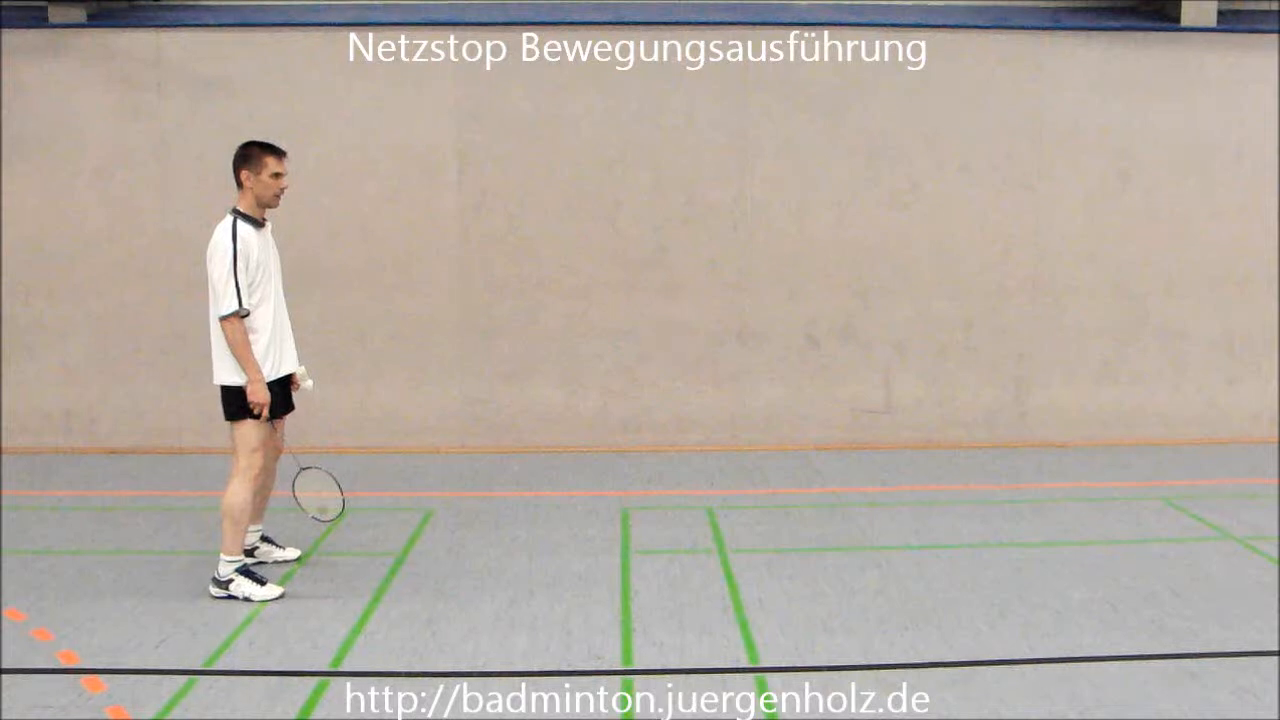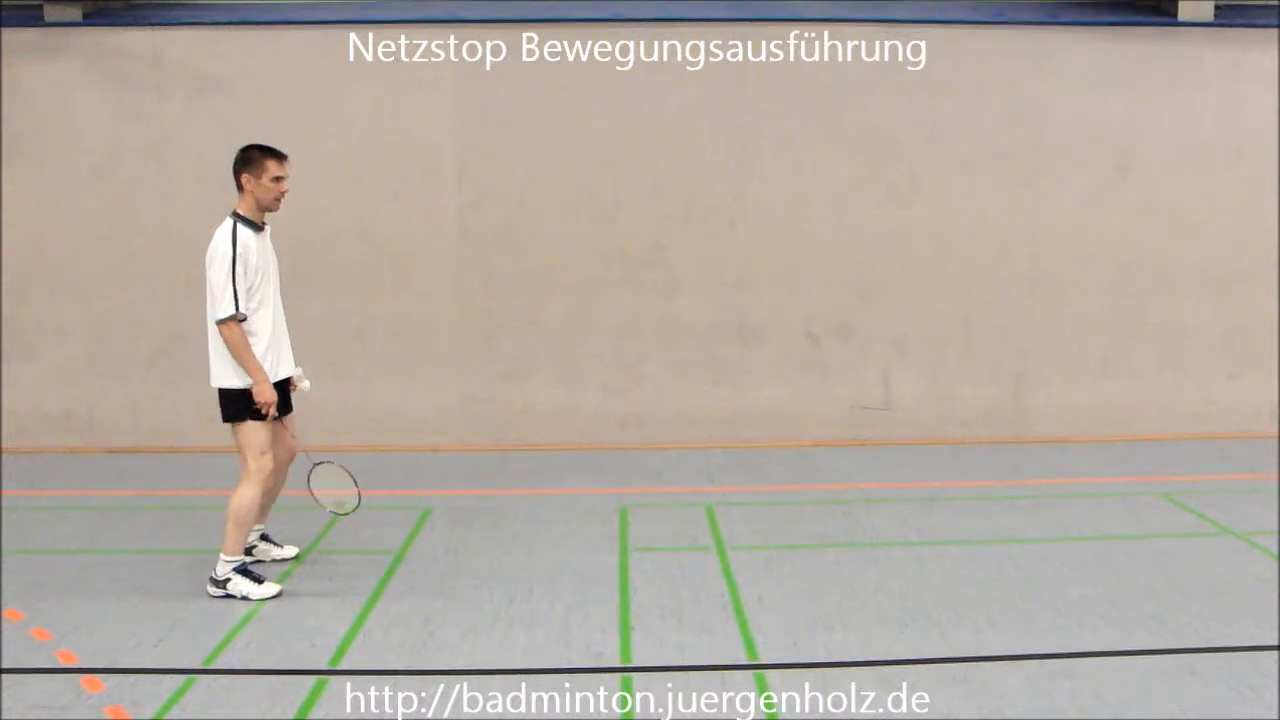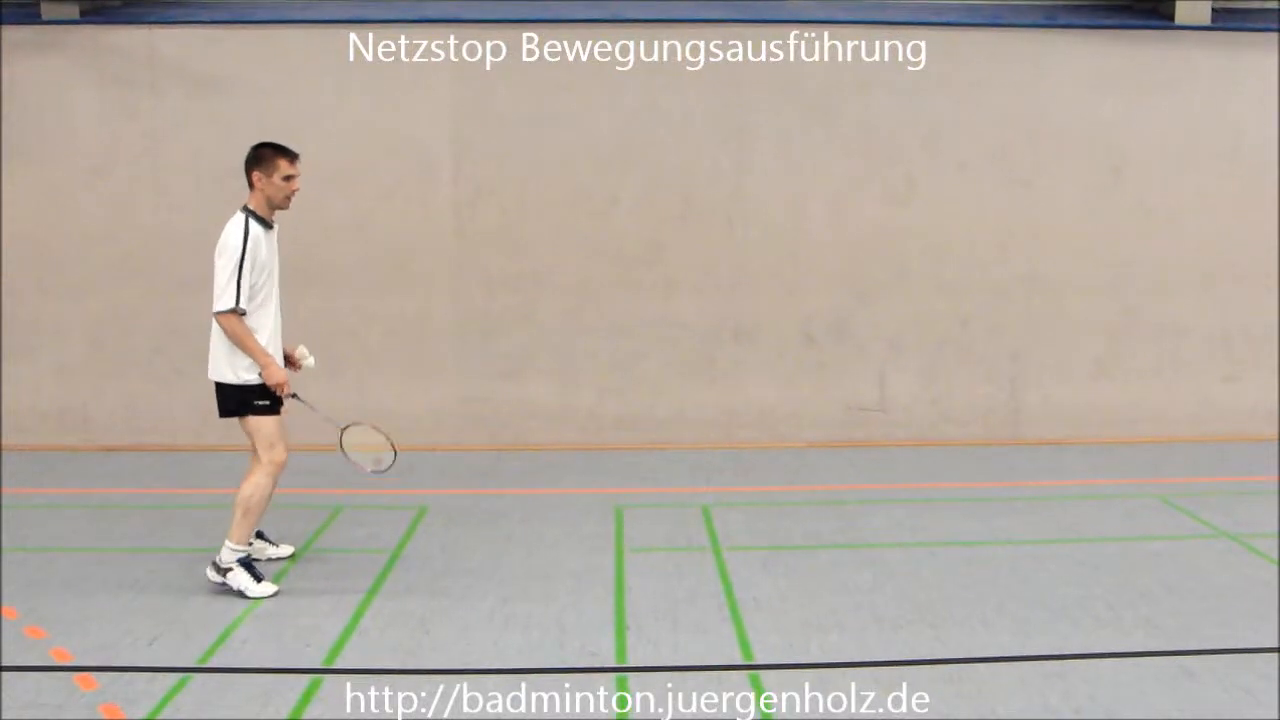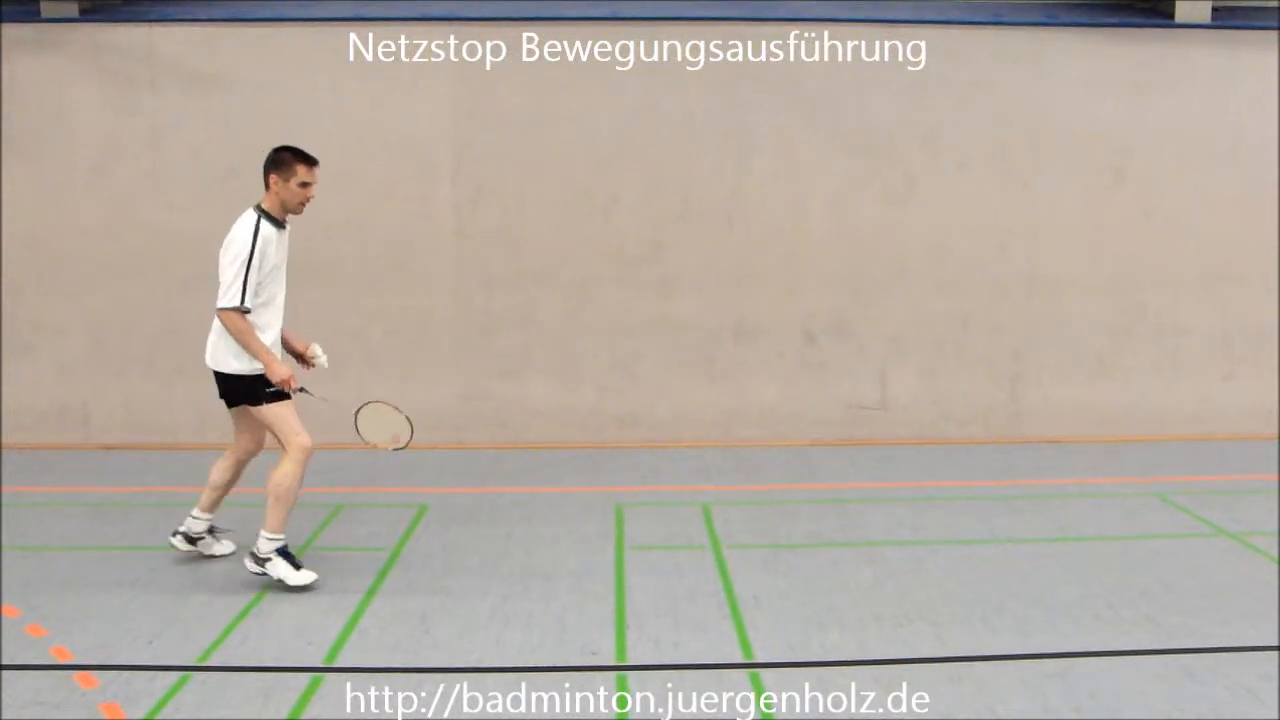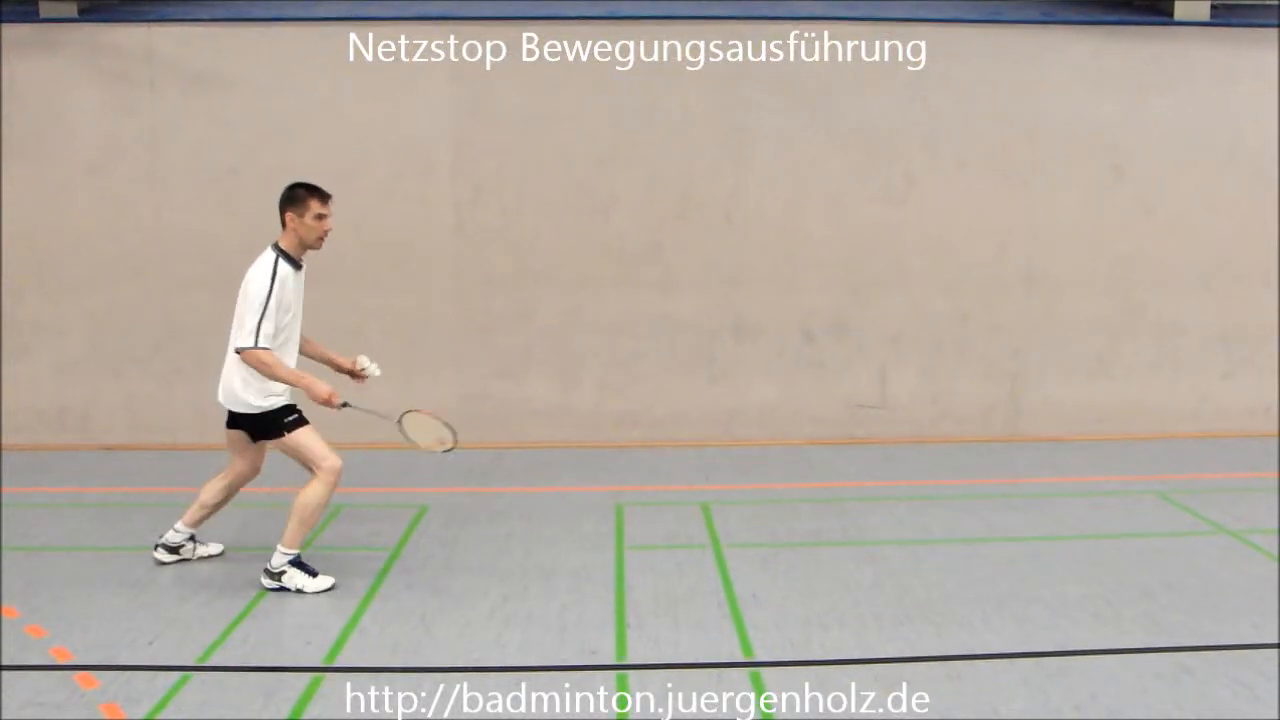
dt=0.7s
person 1, frame 1
left shoulder: (261, 231)
right shoulder: (232, 237)
right elbow: (229, 317)
left wrist: (285, 364)
right wrist: (254, 378)
left hip: (272, 370)
right hip: (248, 378)
left knee: (270, 454)
right knee: (249, 466)
left ankle: (252, 539)
right ankle: (228, 572)
person 1, frame 2
left shoulder: (261, 234)
right shoulder: (231, 241)
right elbow: (226, 321)
right wrist: (258, 379)
left hip: (271, 373)
right hip: (246, 381)
left knee: (283, 453)
right knee: (258, 468)
left ankle: (253, 538)
right ankle: (227, 571)
person 1, frame 3
left shoulder: (266, 229)
right shoulder: (241, 236)
right elbow: (225, 313)
left wrist: (278, 349)
right wrist: (267, 362)
left hip: (260, 366)
right hip: (244, 372)
left knee: (268, 452)
right knee: (272, 458)
left ankle: (247, 534)
right ankle: (229, 560)
person 1, frame 4
left shoulder: (276, 229)
right shoulder: (251, 236)
right elbow: (228, 311)
left wrist: (289, 343)
right wrist: (271, 361)
left hip: (251, 361)
right hip: (244, 364)
left knee: (247, 446)
right knee: (298, 445)
left ankle: (196, 528)
right ankle: (269, 551)
person 1, frame 5
left shoulder: (292, 267)
right shoulder: (270, 275)
right elbow: (250, 350)
left wrist: (335, 361)
right wrist: (308, 384)
left hip: (250, 394)
right hip: (260, 398)
left knee: (242, 470)
right knee: (328, 467)
left ankle: (176, 539)
right ankle: (282, 566)
